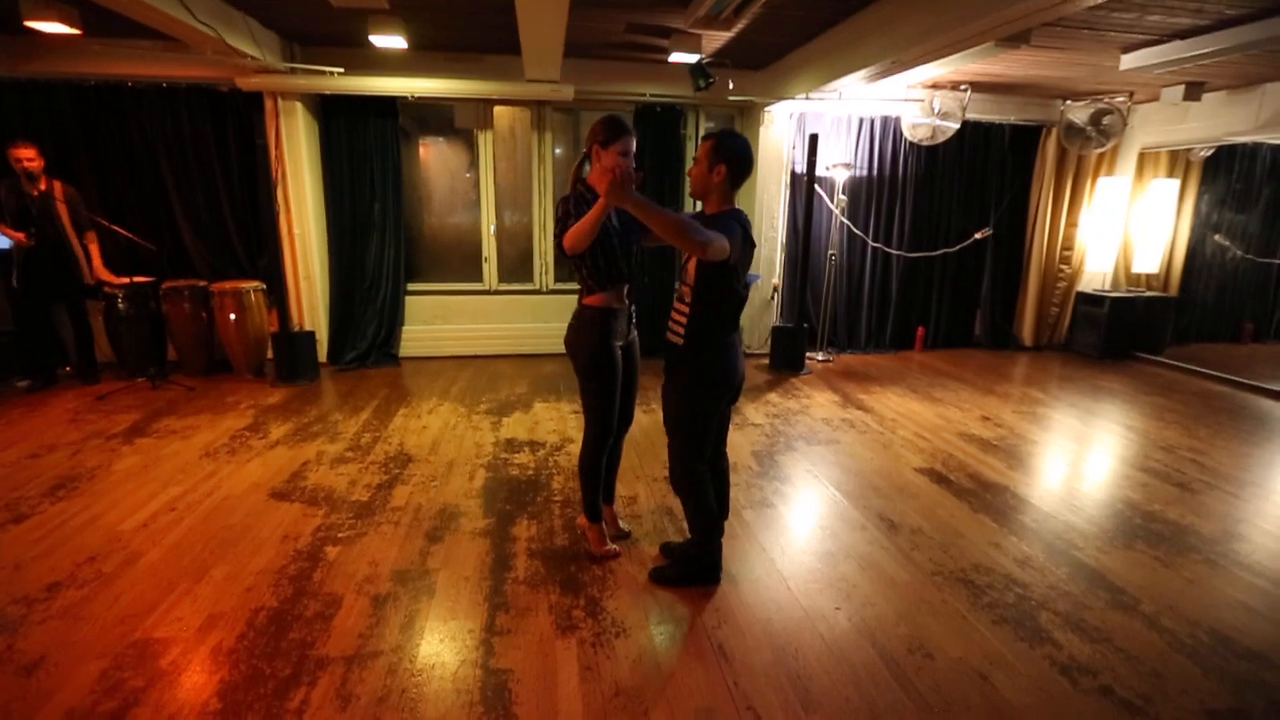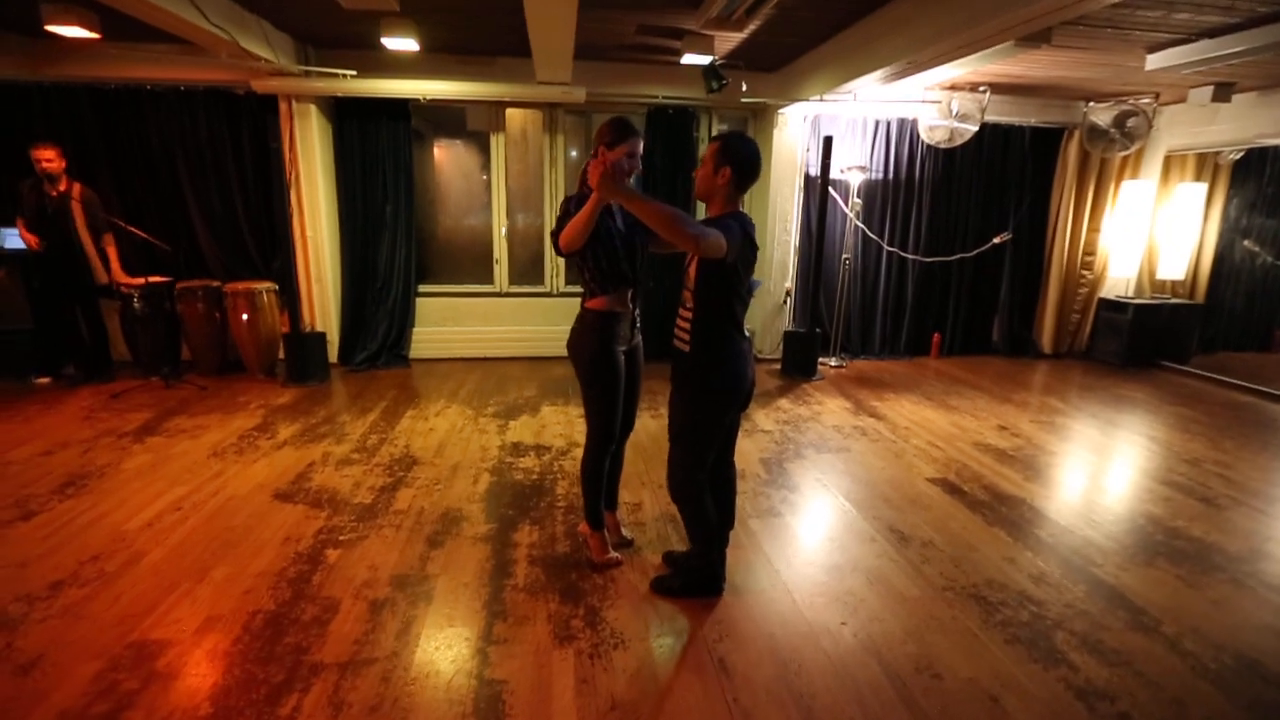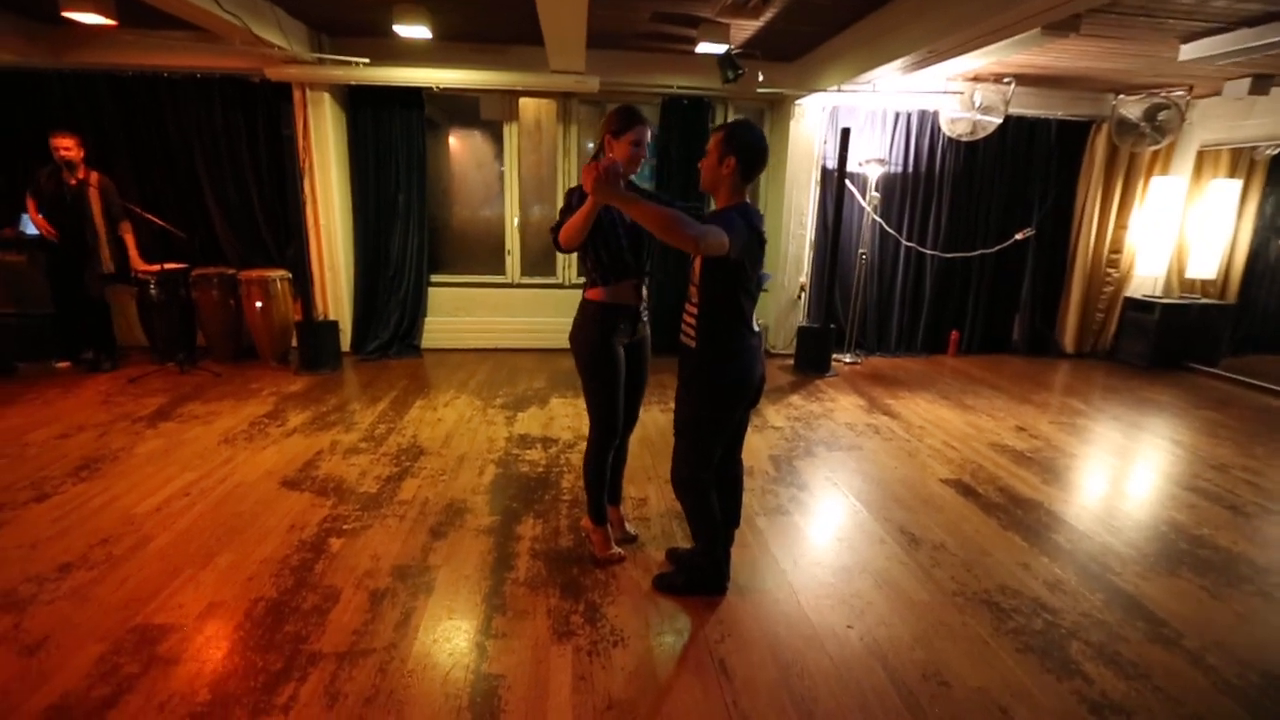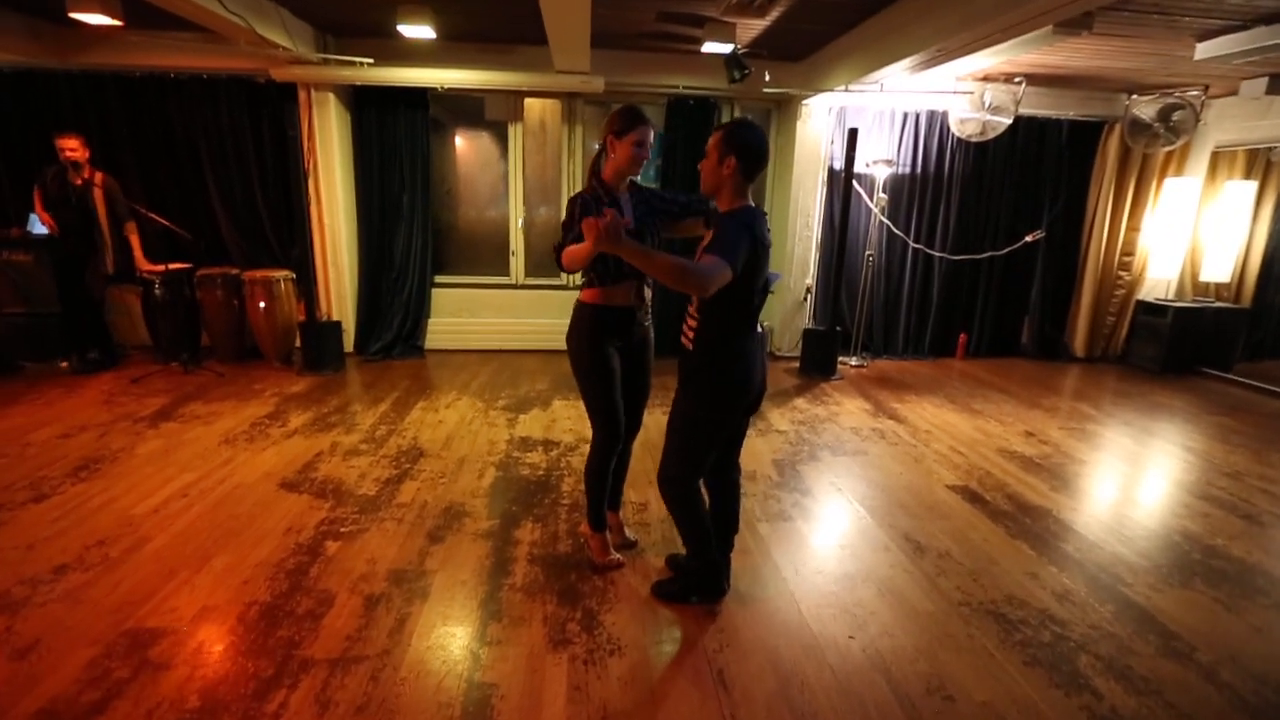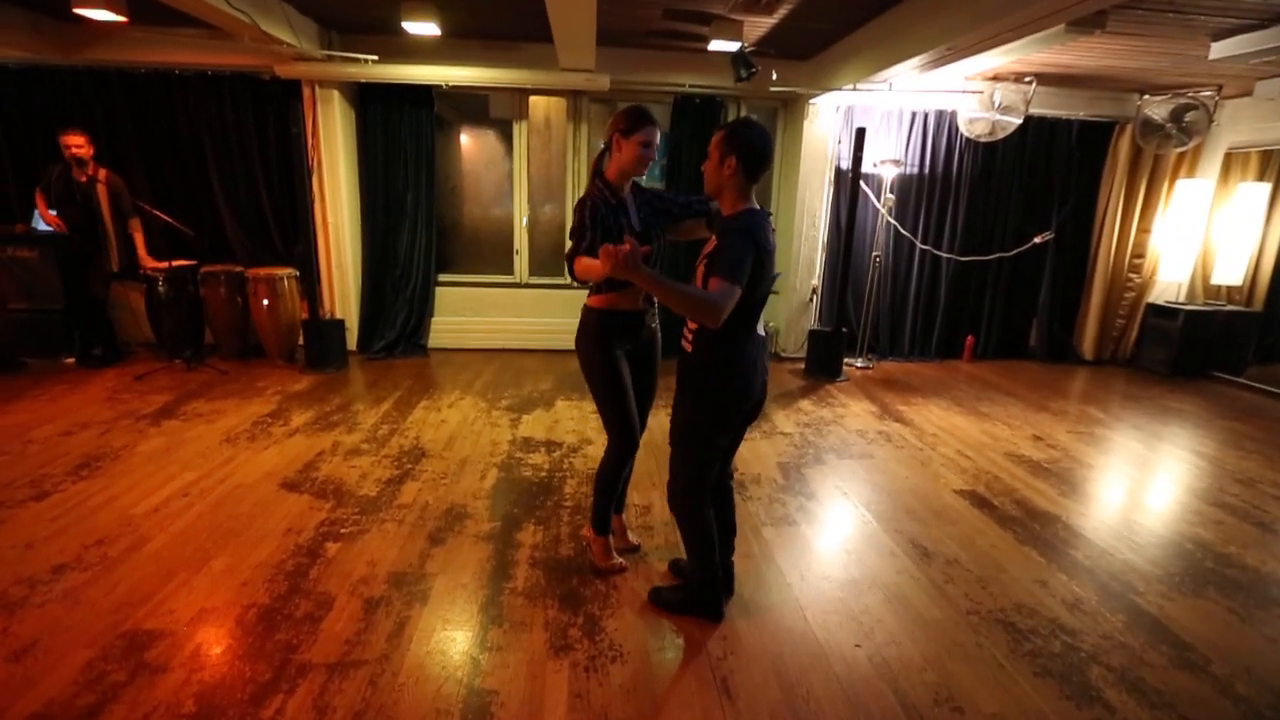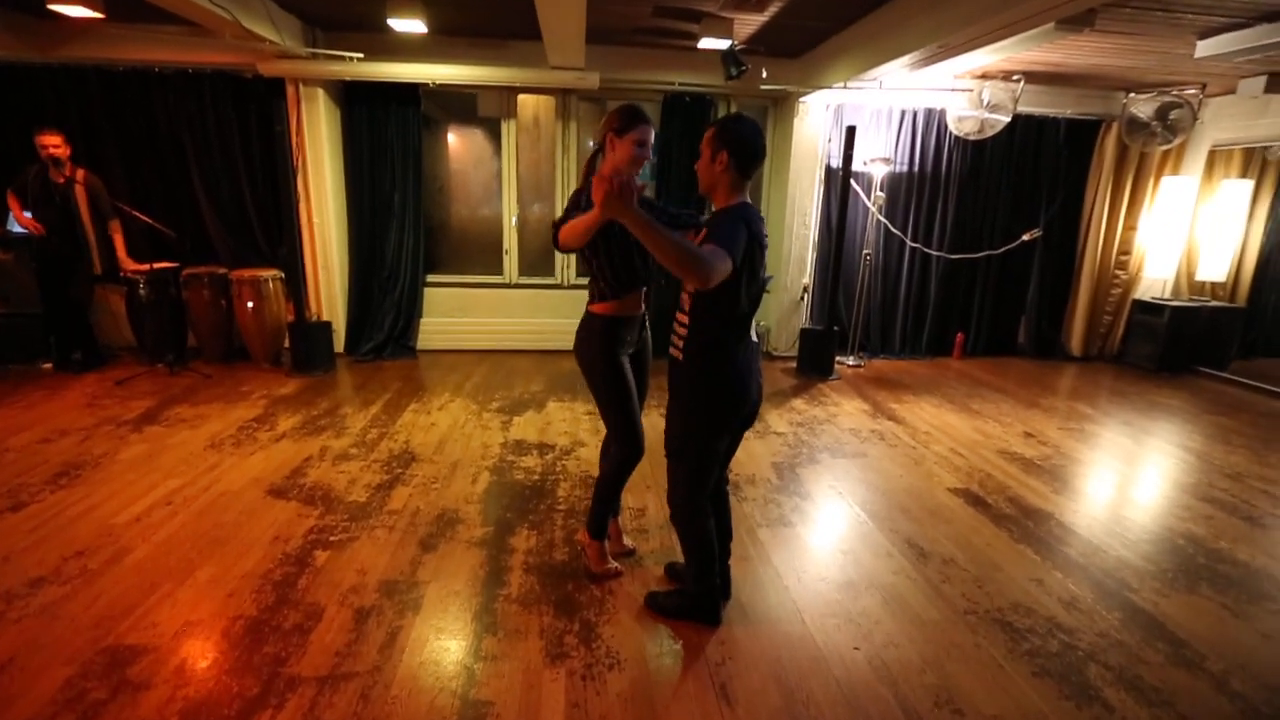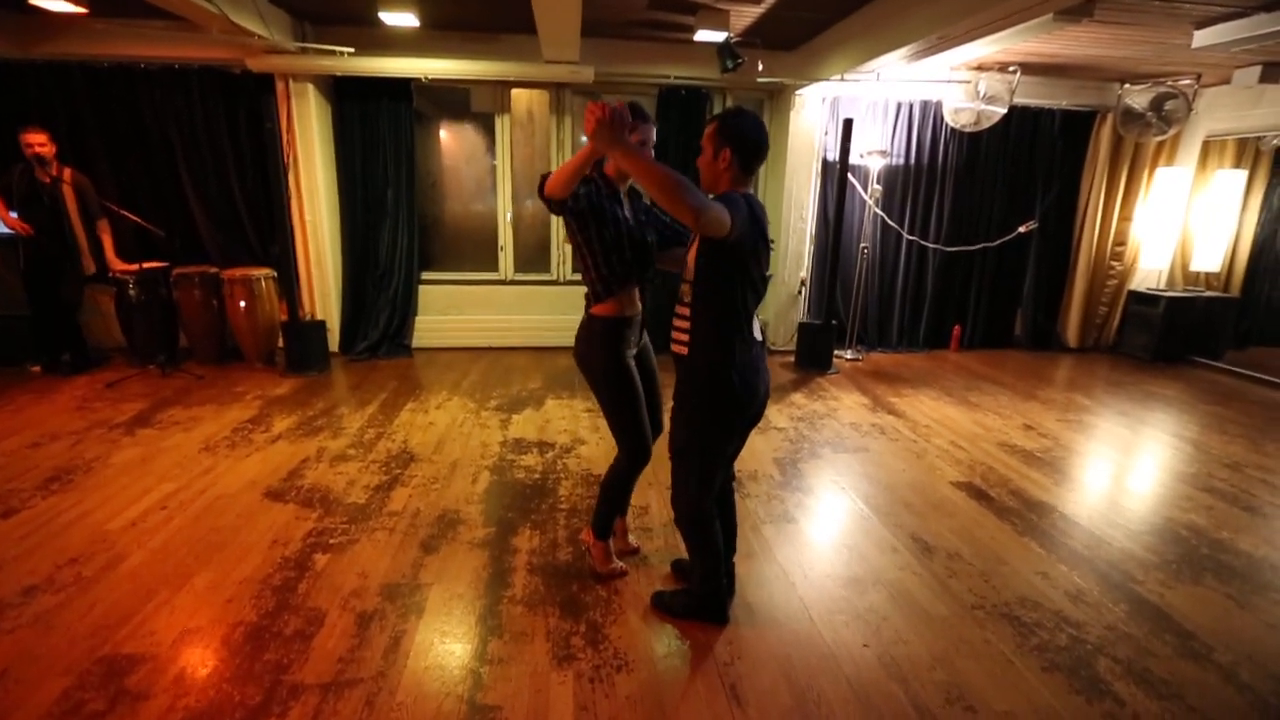
dt=0.3s
person 1, frame 1
left shoulder: (732, 229)
right shoulder: (710, 220)
left elbow: (700, 245)
right elbow: (678, 232)
left wrist: (629, 201)
left hip: (701, 367)
right hip: (712, 362)
left knee: (688, 468)
right knee: (710, 459)
left ankle: (703, 562)
right ankle: (705, 546)
person 1, frame 2
left shoulder: (732, 231)
right shoulder: (722, 227)
left elbow: (691, 236)
right elbow: (682, 235)
left wrist: (620, 194)
right wrist: (620, 198)
left hip: (709, 374)
right hip: (724, 368)
left knee: (686, 476)
right knee: (716, 467)
left ankle: (706, 573)
right ankle: (710, 556)
person 1, frame 3
left shoulder: (736, 222)
right shoulder: (736, 219)
left elbow: (692, 237)
right elbow: (692, 233)
left wrist: (616, 196)
right wrist: (622, 198)
left hip: (716, 370)
right hip: (736, 364)
left knee: (691, 474)
right knee: (724, 465)
left ankle: (709, 572)
right ankle: (714, 555)
person 1, frame 4
left shoulder: (737, 229)
right shoulder: (744, 221)
left elbow: (699, 280)
left wrist: (621, 246)
left hip: (716, 374)
right hip: (739, 369)
left knee: (677, 476)
right knee: (720, 469)
left ankle: (706, 575)
right ankle: (714, 562)
person 1, frame 5
left shoulder: (739, 234)
right shoulder: (751, 223)
left elbow: (712, 310)
left wrist: (637, 274)
left hip: (716, 379)
right hip: (741, 374)
left knee: (688, 490)
right knee: (715, 478)
left ankle: (705, 593)
right ankle: (716, 571)
person 1, frame 6
left shoulder: (733, 222)
right shoulder: (741, 219)
left elbow: (701, 273)
right elbow: (700, 262)
left wrist: (627, 214)
left hip: (710, 384)
right hip: (733, 378)
left knee: (688, 497)
right knee: (710, 483)
left ankle: (703, 597)
right ankle: (713, 574)
person 1, frame 7
left shoulder: (736, 211)
right shoulder: (742, 214)
left elbow: (693, 210)
right elbow: (696, 252)
left wrist: (617, 149)
left hip: (716, 382)
right hip: (737, 376)
left knee: (692, 495)
right knee: (715, 480)
left ankle: (709, 596)
right ankle: (718, 569)
person 2, frame 1
left shoulder: (620, 206)
right shoulder: (576, 202)
right elbow: (570, 245)
right wrist: (604, 200)
left hip: (625, 323)
right hip: (595, 328)
left knee: (621, 423)
right knee: (600, 429)
left ankle: (605, 506)
right ankle: (592, 521)
person 2, frame 2
left shoulder: (628, 209)
right shoulder: (580, 204)
right elbow: (564, 244)
right wrist: (599, 196)
left hip: (630, 328)
right hip: (598, 332)
left knee: (622, 430)
right knee: (602, 435)
left ankle: (608, 513)
right ankle: (594, 527)
person 2, frame 3
left shoulder: (639, 198)
right shoulder: (585, 195)
right elbow: (565, 241)
right wrist: (596, 199)
left hip: (637, 320)
right hip: (599, 323)
left knee: (626, 424)
right knee: (605, 428)
left ankle: (612, 509)
right ankle: (596, 522)
person 2, frame 4
left shoulder: (647, 198)
right shoulder: (587, 201)
left elbow: (701, 212)
right elbow: (565, 259)
right wrist: (593, 246)
left hip: (639, 324)
right hip: (596, 326)
left knee: (630, 428)
right knee: (608, 433)
left ankle: (612, 512)
right ankle: (595, 527)
person 2, frame 5
left shoulder: (646, 199)
right shoulder: (593, 204)
left elbow: (699, 215)
right elbow: (578, 266)
right wrist: (608, 266)
left hip: (645, 327)
right hip: (604, 331)
left knee: (634, 432)
right knee: (625, 437)
left ankle: (614, 516)
right ankle: (597, 530)
person 2, frame 6
left shoulder: (635, 199)
right shoulder: (589, 196)
left elbow: (684, 227)
right elbow: (563, 238)
right wrist: (603, 210)
left hip: (637, 329)
right hip: (605, 335)
left knee: (622, 436)
right knee: (630, 443)
left ankle: (610, 519)
right ankle: (594, 534)
person 2, frame 7
left shoulder: (636, 201)
right shoulder: (589, 195)
left elbow: (680, 243)
right elbow: (551, 192)
right wrist: (594, 149)
left hip: (634, 331)
right hip: (605, 337)
left knee: (650, 430)
right knee: (637, 445)
left ankle: (617, 518)
right ankle: (597, 535)
person 3, frame 1
left shoulder: (63, 192)
left elbow: (86, 229)
left wrist: (97, 264)
left hip: (67, 265)
right hip: (32, 267)
left knee: (79, 319)
right knee: (30, 320)
left ankle: (87, 369)
right ankle: (43, 371)
person 3, frame 2
left shoulder: (81, 194)
right shoulder: (29, 190)
left elbow: (103, 231)
right elbow: (22, 217)
left wrist: (115, 267)
right wrist: (24, 233)
left hip: (81, 266)
right hip: (48, 267)
left knee: (92, 318)
right knee: (59, 320)
left ankle: (103, 366)
right ankle: (83, 367)
person 3, frame 3
left shoulder: (98, 182)
right shoulder: (46, 177)
left elbow: (120, 219)
right elbow: (31, 195)
left wrist: (132, 254)
right wrist: (35, 217)
left hip: (92, 252)
right hip: (61, 253)
left knee: (93, 299)
right knee: (67, 306)
left ankle: (106, 352)
right ankle: (76, 352)
person 3, frame 4
left shoulder: (103, 182)
right shoulder: (53, 176)
left elbow: (126, 219)
right elbow: (38, 189)
left wrist: (138, 254)
right wrist: (41, 213)
left hip: (96, 252)
right hip: (65, 251)
left knee: (90, 300)
right knee: (70, 304)
left ankle: (103, 353)
right ankle: (78, 353)
person 3, frame 5
left shoulder: (108, 180)
right shoulder: (57, 175)
left elbow: (131, 216)
right elbow: (40, 191)
left wrist: (141, 252)
right wrist: (44, 213)
left hip: (101, 250)
right hip: (71, 250)
left knee: (95, 299)
right knee: (75, 303)
left ankle: (108, 350)
right ankle: (87, 349)
person 3, frame 6
left shoulder: (86, 180)
right shoulder: (33, 177)
left elbow: (110, 217)
right elbow: (12, 193)
left wrist: (121, 255)
right wrist: (19, 216)
left hip: (81, 254)
right hip: (48, 255)
left knee: (76, 304)
right knee: (53, 308)
left ankle: (90, 355)
right ankle: (64, 354)
person 3, frame 7
left shoulder: (73, 180)
left elbow: (98, 217)
left wrist: (109, 255)
left hip: (69, 257)
right hip: (36, 258)
left knee: (65, 307)
right knee: (41, 312)
left ankle: (79, 359)
right ankle: (50, 358)
